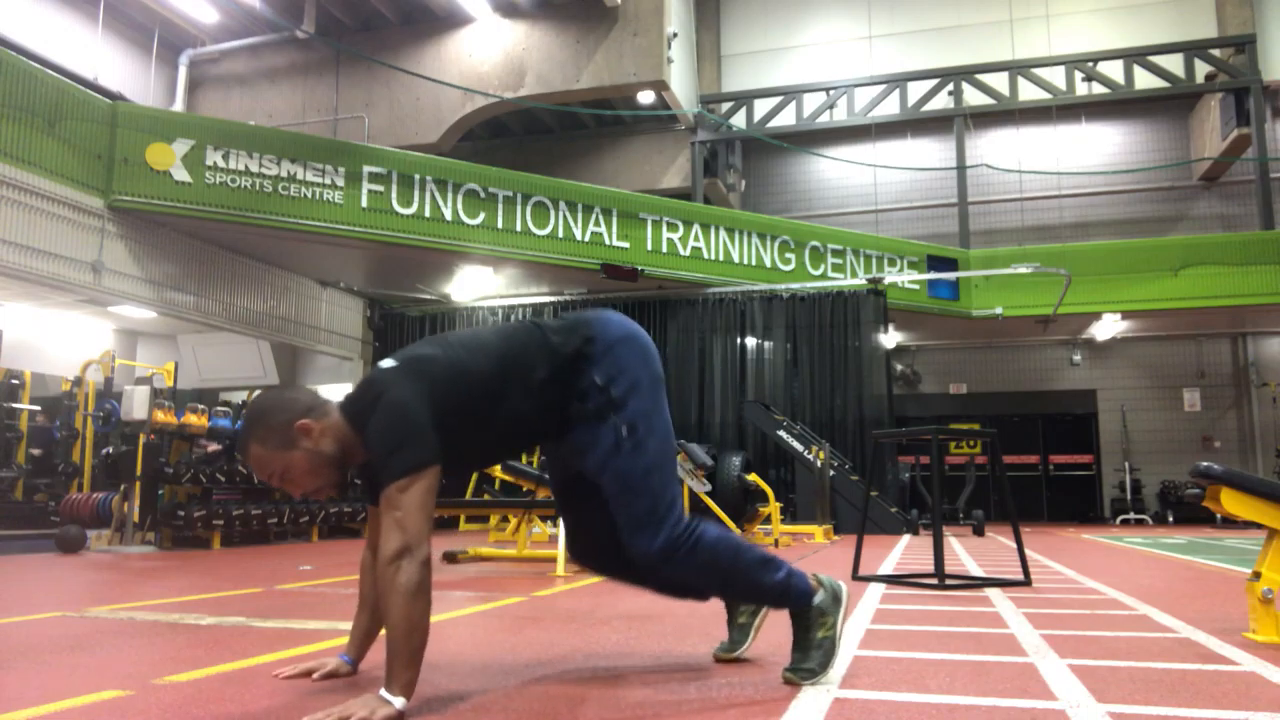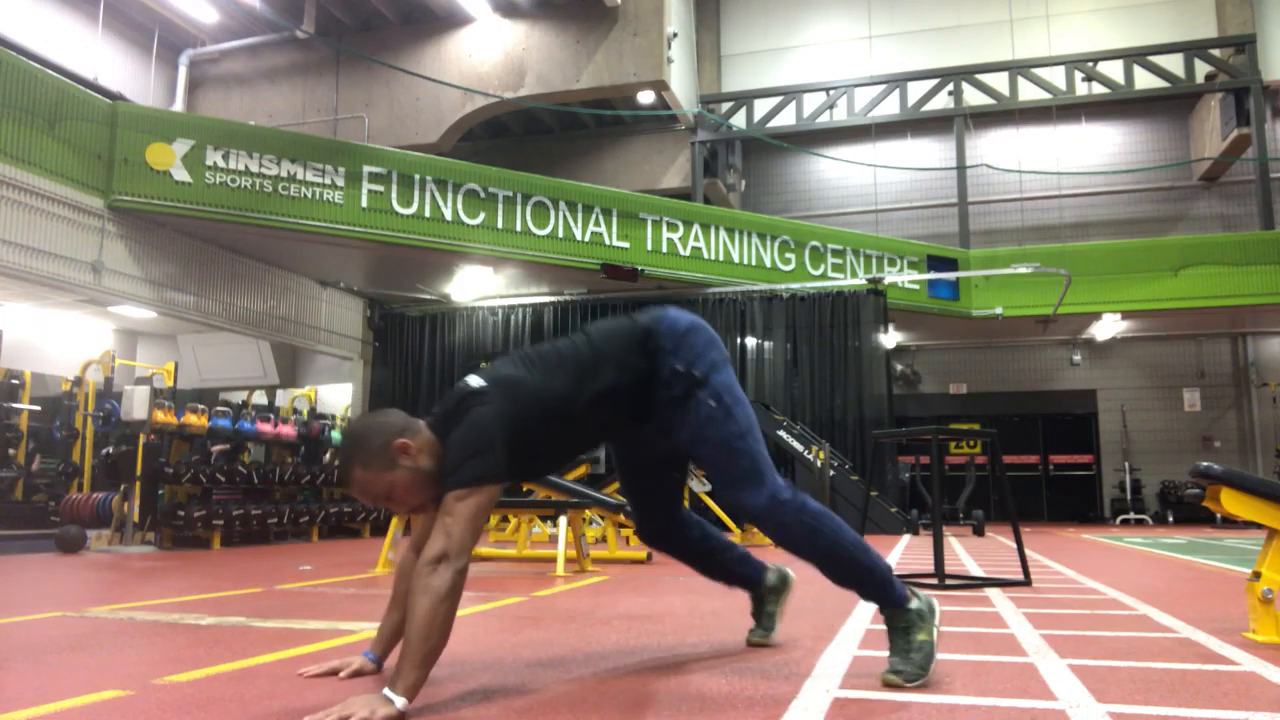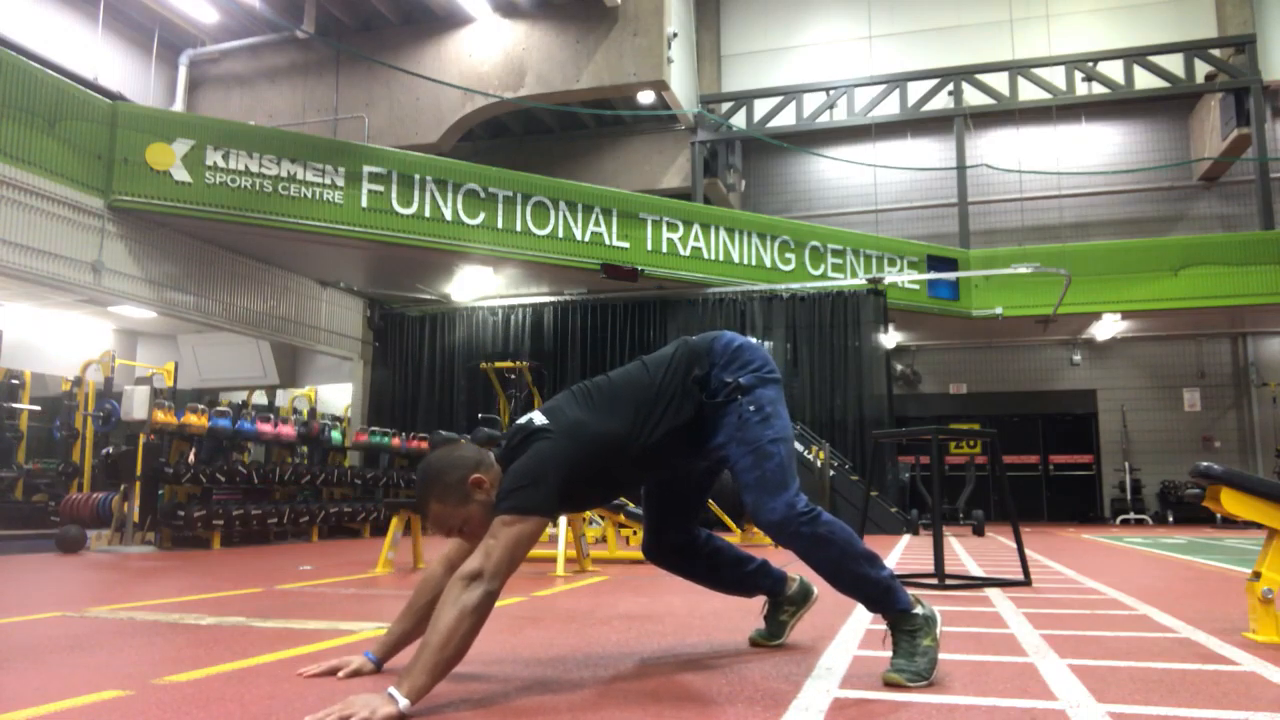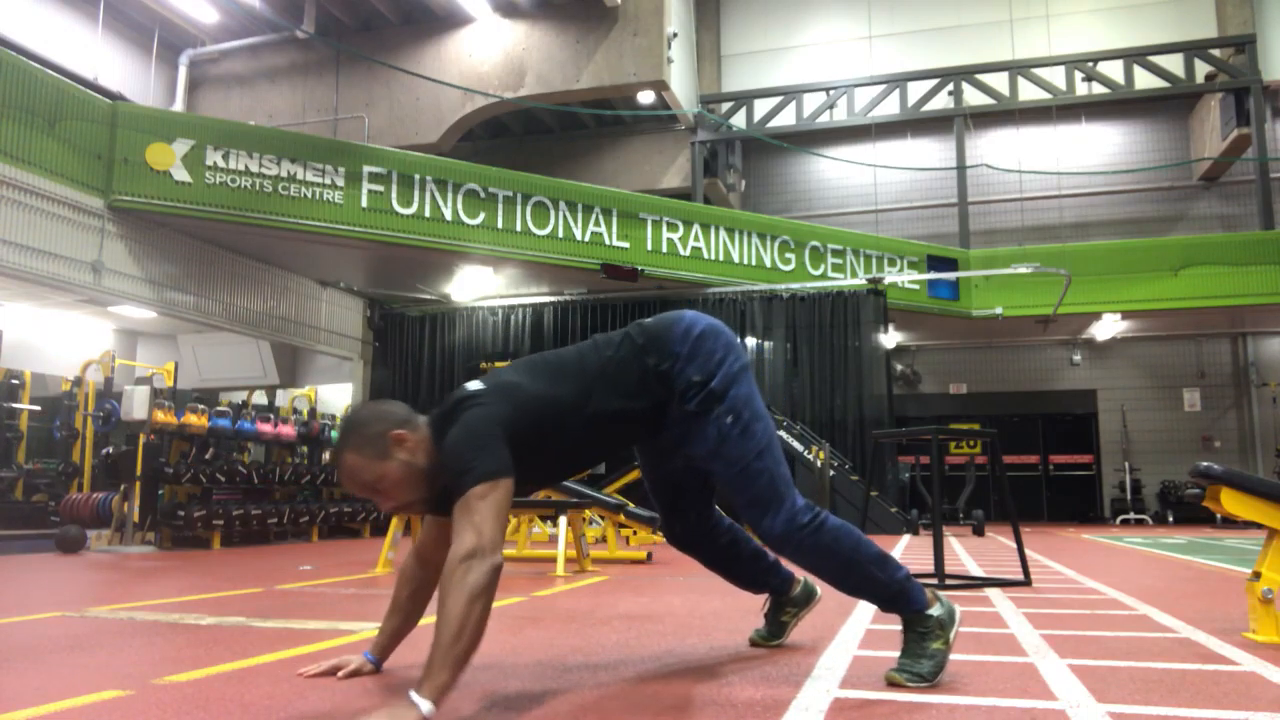
dt=0.7s
person 1, frame 1
left shoulder: (391, 412)
right shoulder: (372, 434)
left elbow: (407, 557)
right elbow: (380, 551)
right wrist: (352, 656)
left hip: (603, 362)
right hip: (576, 393)
left knee: (656, 541)
right knee: (596, 550)
left ankle: (808, 596)
right ankle: (740, 591)
person 1, frame 2
left shoulder: (473, 432)
right shoulder: (439, 440)
left elbow: (445, 564)
right elbow: (420, 554)
right wrist: (374, 654)
left hip: (672, 361)
right hip: (638, 398)
left knee: (758, 498)
right knee: (659, 524)
left ankle: (906, 609)
right ankle: (763, 585)
person 1, frame 3
left shoulder: (538, 464)
right shoulder: (515, 462)
left elbow: (478, 583)
right elbow: (449, 568)
right wrist: (377, 654)
left hip: (730, 377)
right hip: (691, 416)
left knee: (780, 511)
right knee: (668, 544)
left ankle: (909, 617)
right ankle: (784, 591)
person 1, frame 4
left shoulder: (471, 435)
right shoulder: (442, 452)
left elbow: (475, 560)
right elbow: (429, 556)
right wrist: (377, 651)
left hip: (691, 363)
right hip: (664, 389)
left knee: (778, 516)
right knee: (688, 528)
left ankle: (924, 611)
right ankle: (787, 595)
